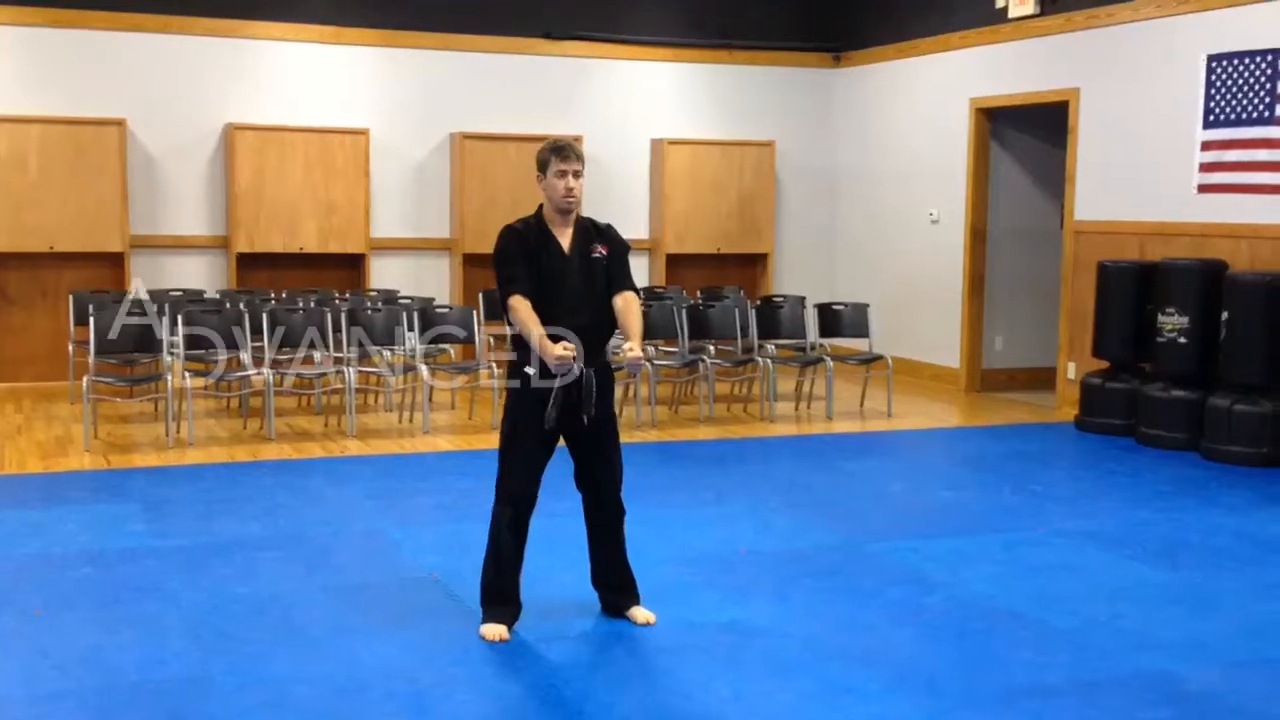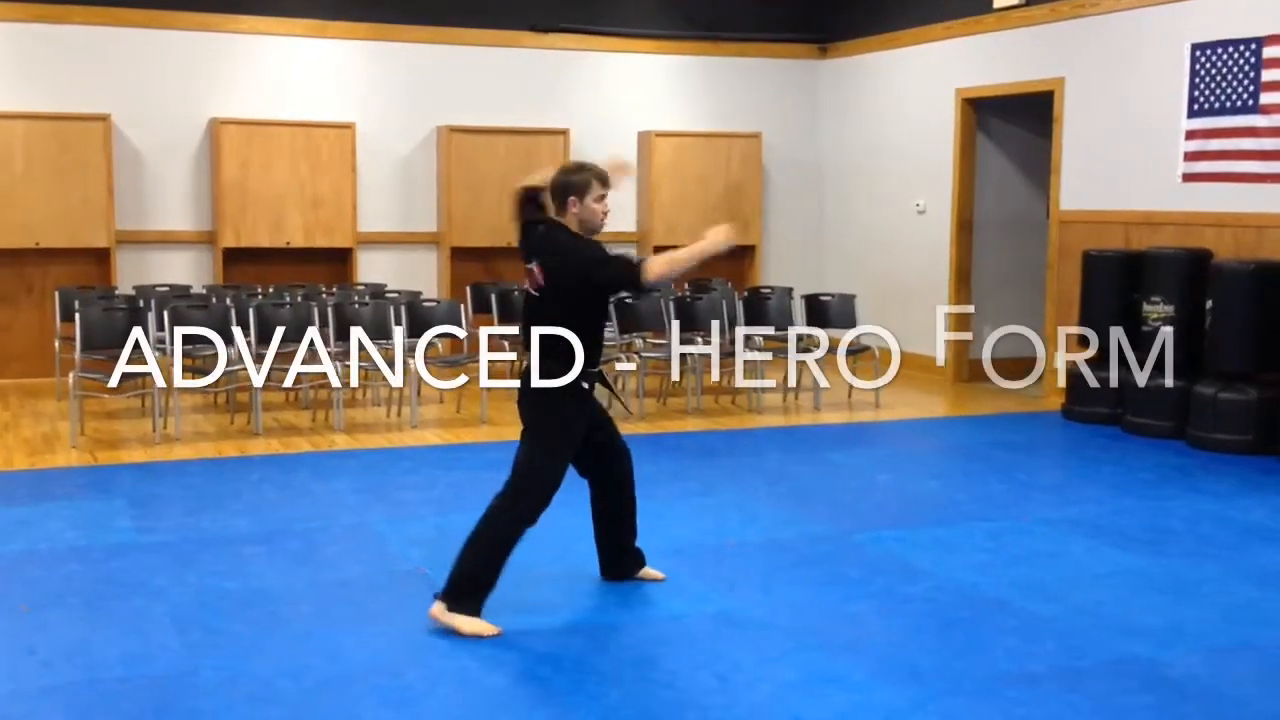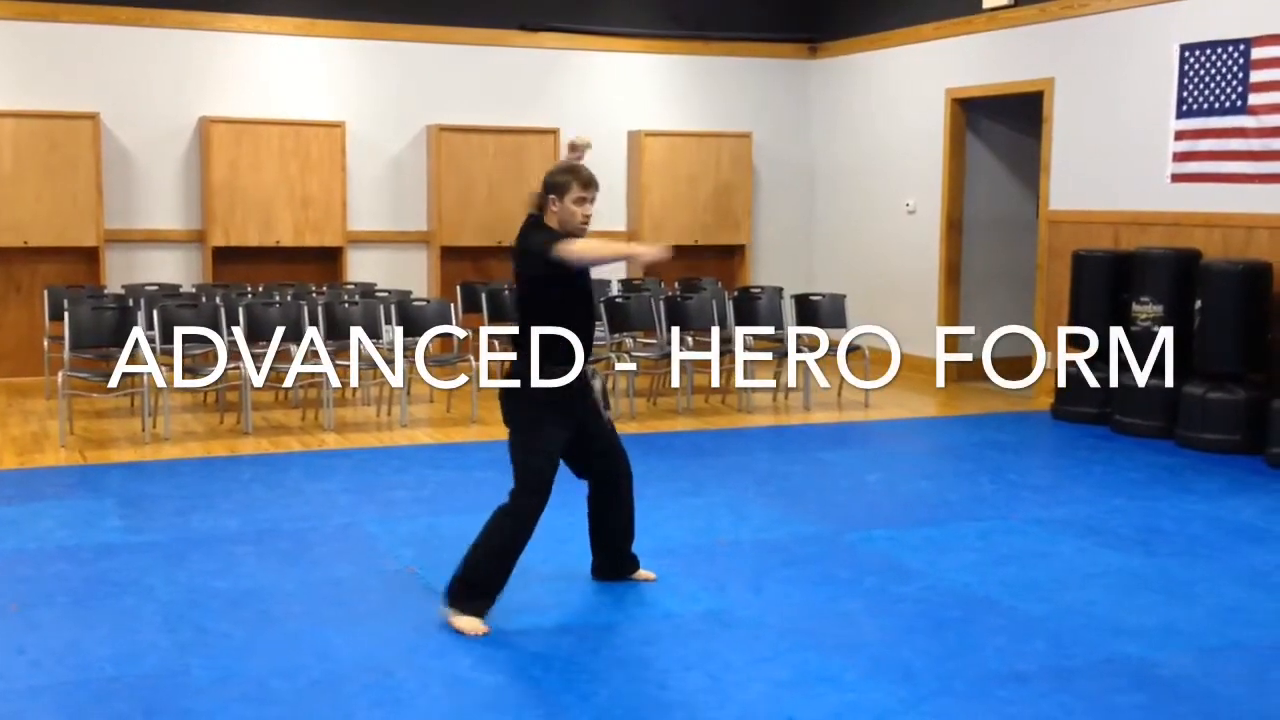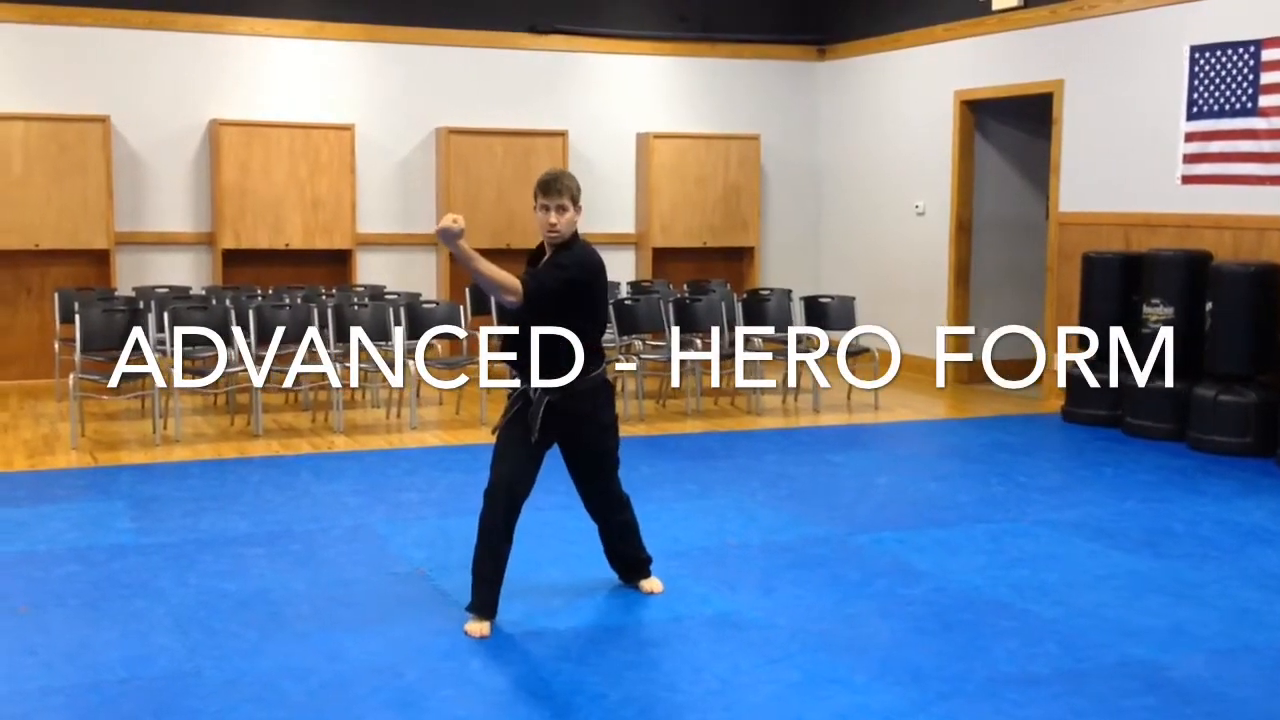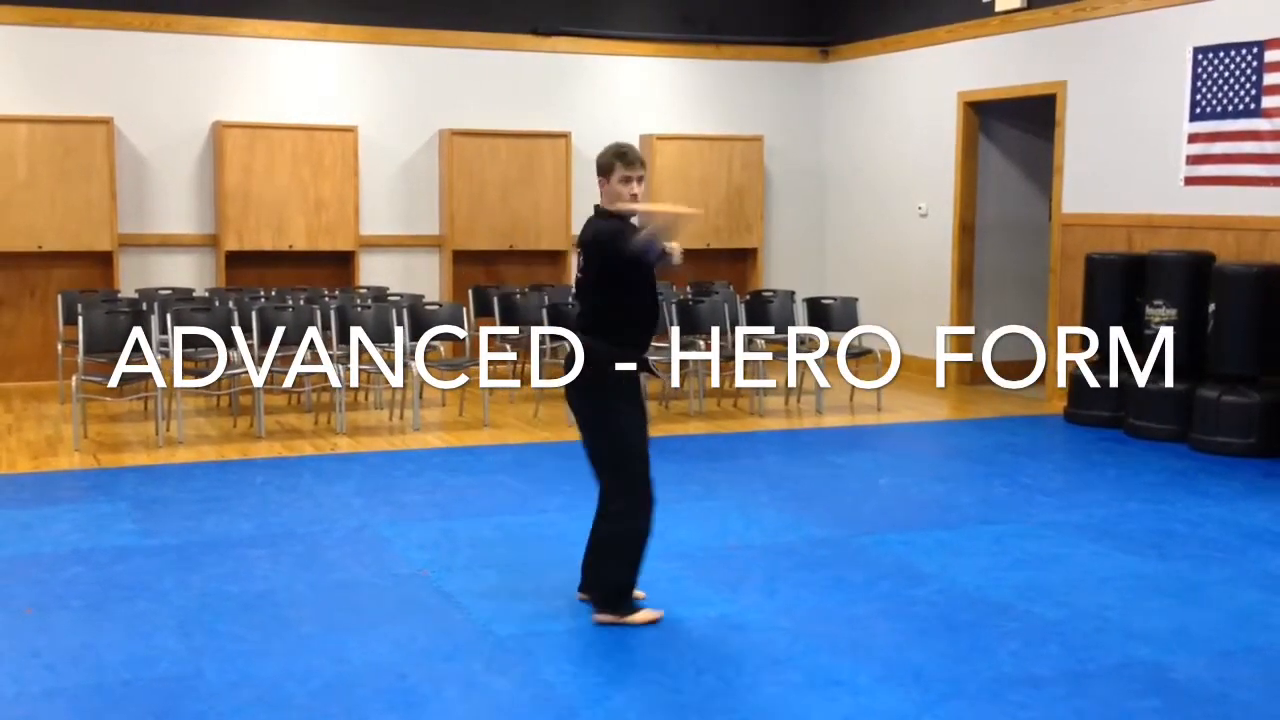
dt=1s
person 1, frame 1
left shoulder: (605, 238)
right shoulder: (517, 238)
left elbow: (623, 296)
right elbow: (517, 302)
left wrist: (633, 342)
right wrist: (546, 346)
left hip: (592, 379)
right hip: (533, 381)
left knee: (605, 492)
right knee: (515, 497)
left ankle: (620, 596)
right ankle: (499, 608)
person 1, frame 2
left shoulder: (542, 231)
right shoulder: (577, 256)
left elbow: (534, 190)
right elbow: (646, 273)
left wrist: (596, 175)
right wrist: (709, 245)
left hip: (565, 387)
right hip: (558, 392)
left knee: (613, 465)
right knee: (525, 497)
left ankle: (621, 563)
right ankle: (455, 602)
person 1, frame 3
left shoulder: (553, 228)
right shoulder: (536, 240)
left elbow: (557, 196)
right elbow: (570, 251)
left wrist: (576, 165)
right wrist: (633, 250)
left hip: (571, 385)
right hip: (535, 392)
left knee: (613, 471)
right knee: (529, 498)
left ankle: (615, 562)
right ankle: (464, 600)
person 1, frame 4
left shoulder: (582, 263)
right shoulder: (546, 254)
left elbow: (514, 294)
left wrist: (457, 246)
left hip: (582, 396)
right hip: (531, 395)
left knee: (604, 492)
right knee: (501, 497)
left ankle: (636, 568)
right ankle: (483, 607)
person 1, frame 5
left shoulder: (616, 228)
right shoulder: (603, 231)
right elbow: (641, 250)
left wrist: (662, 252)
left hip: (612, 372)
right hip: (607, 376)
left knee: (626, 482)
right knee: (631, 489)
left ankle: (609, 582)
right ankle: (612, 599)
